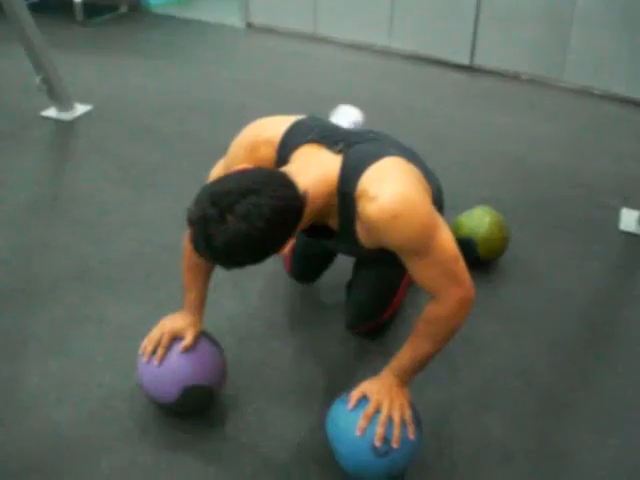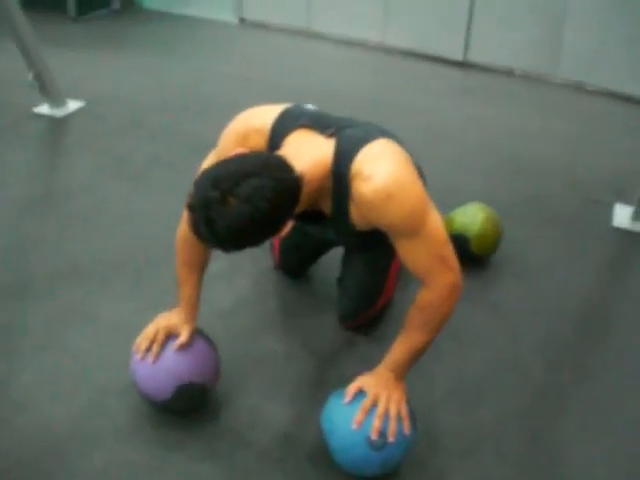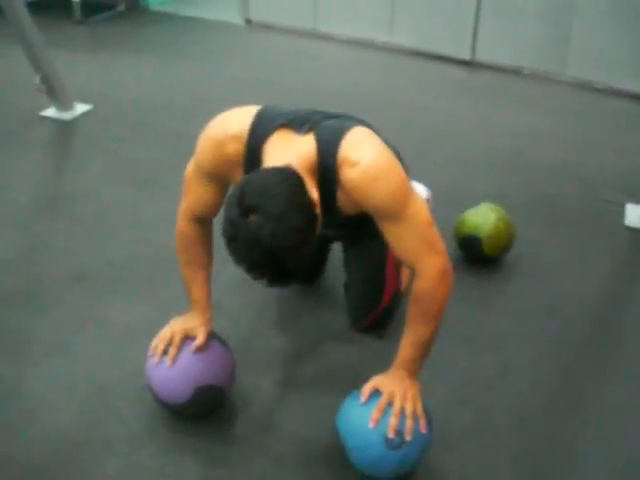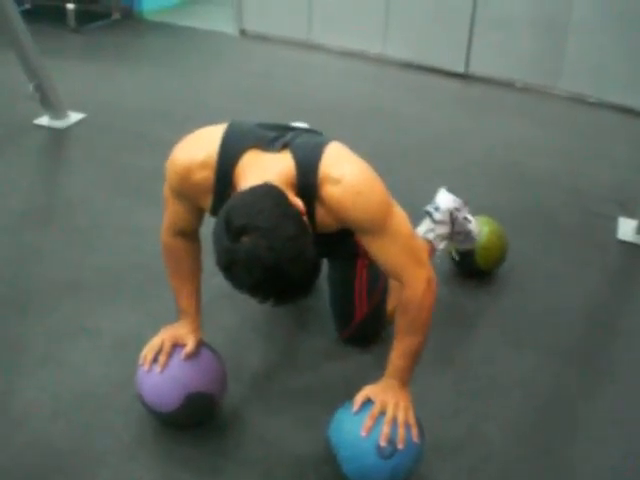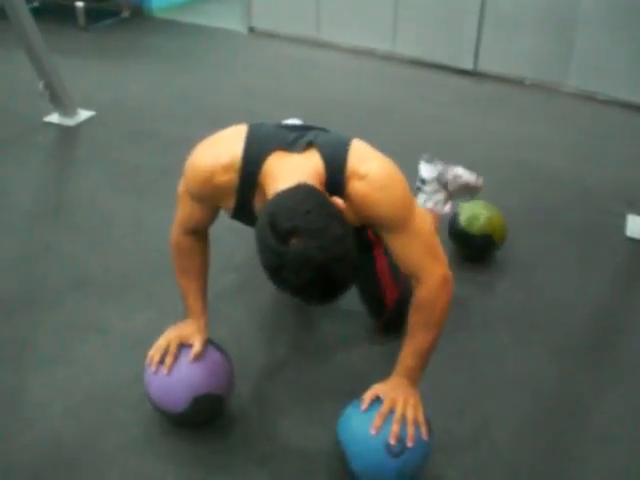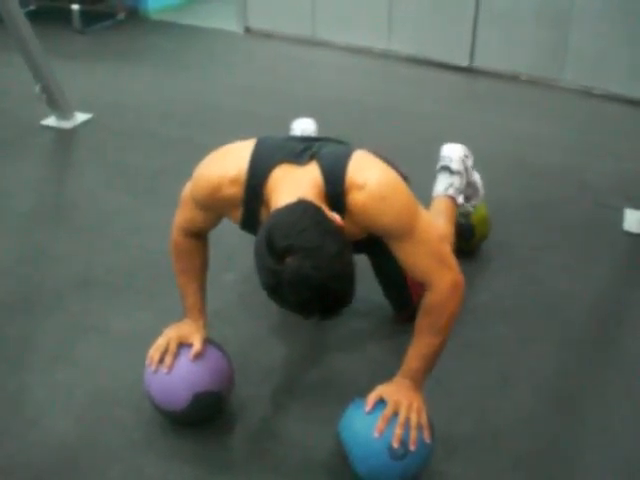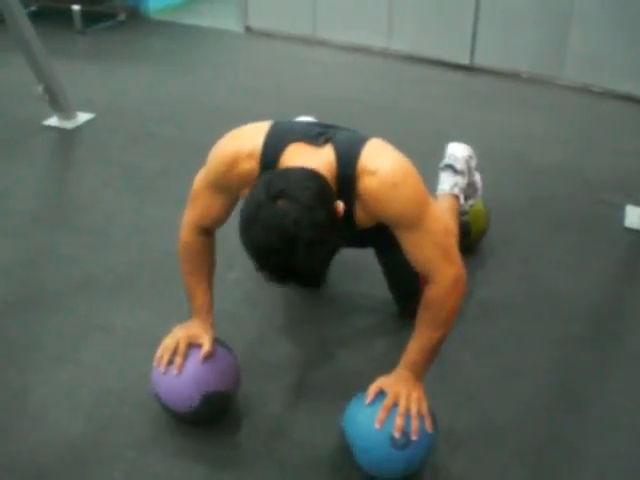
dt=0.7s
person 1, frame 1
left shoulder: (389, 207)
right shoulder: (259, 144)
left elbow: (456, 294)
right elbow: (206, 220)
left wrist: (395, 378)
right wrist: (191, 312)
left hip: (405, 222)
right hip: (331, 206)
left knee: (363, 322)
right knee: (300, 272)
person 1, frame 2
left shoulder: (381, 184)
right shoulder: (249, 132)
left elbow: (444, 280)
right elbow: (198, 212)
left wrist: (390, 373)
right wrist: (185, 310)
left hip: (378, 221)
left knee: (355, 316)
right knee: (287, 266)
person 1, frame 3
left shoulder: (365, 170)
right shoulder: (223, 140)
left elbow: (434, 268)
right elbow: (193, 219)
left wrist: (404, 372)
right wrist: (199, 311)
left hip: (370, 213)
right hip: (313, 189)
left knee: (368, 318)
right knee: (301, 275)
left ankle: (413, 203)
person 1, frame 4
left shoulder: (347, 187)
right shoulder: (191, 165)
left elbow: (419, 280)
right elbow: (179, 233)
left wrist: (395, 382)
right wrist: (188, 320)
left hip: (347, 224)
right hip: (293, 208)
left knee: (359, 332)
left ankle: (438, 225)
person 1, frame 5
left shoulder: (371, 182)
right shoulder: (212, 167)
left elbow: (435, 278)
right elbow: (188, 232)
left wrist: (404, 380)
right wrist: (195, 319)
left hip: (353, 209)
left knee: (391, 316)
left ankle: (432, 192)
person 1, frame 6
left shoulder: (374, 193)
right shoulder: (221, 180)
left elbow: (446, 282)
right elbow: (187, 231)
left wrist: (408, 381)
right wrist: (193, 319)
left hip: (369, 216)
left knee: (414, 304)
left ankle: (451, 178)
person 1, frame 7
left shoulder: (385, 180)
right shoulder: (237, 158)
left elbow: (448, 276)
right elbow: (196, 229)
left wrist: (409, 373)
right wrist: (201, 319)
left hip: (380, 213)
left knee: (416, 301)
right knee: (301, 276)
left ankle: (453, 178)
